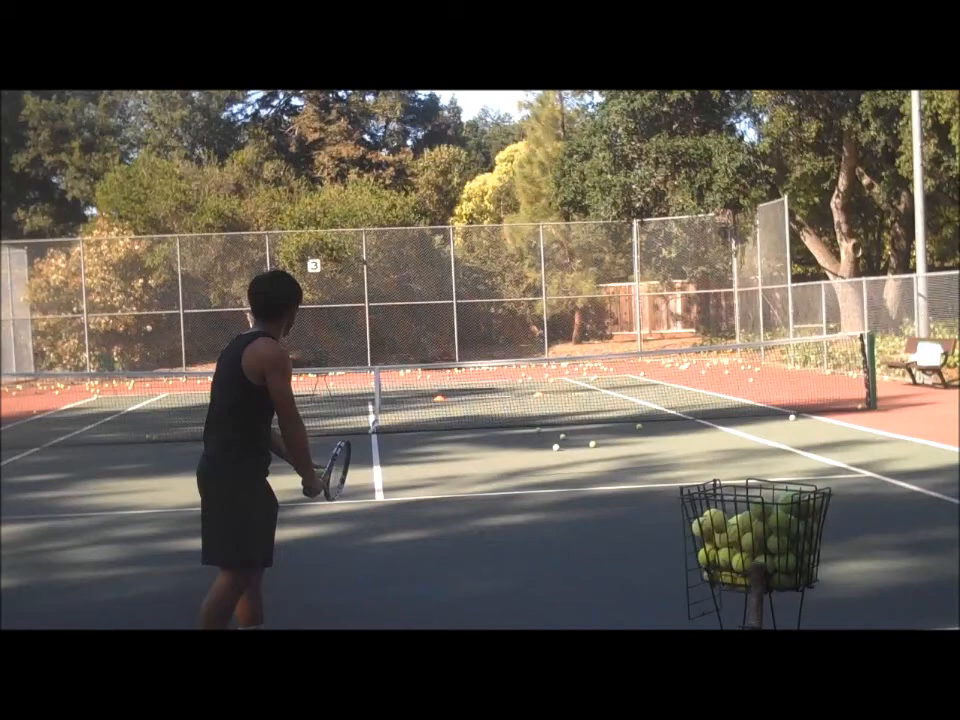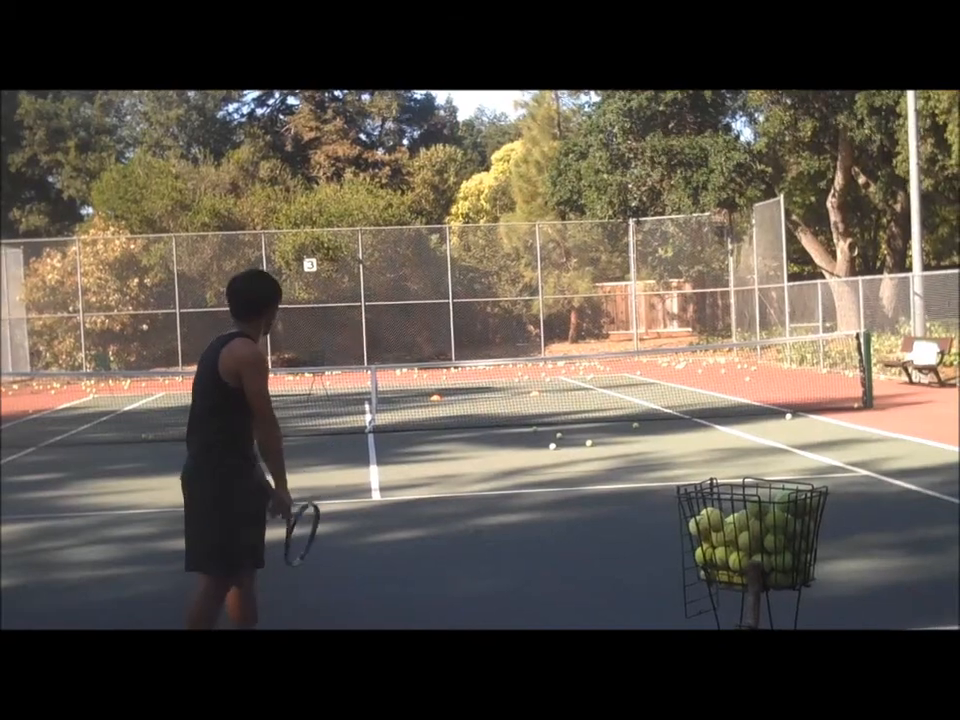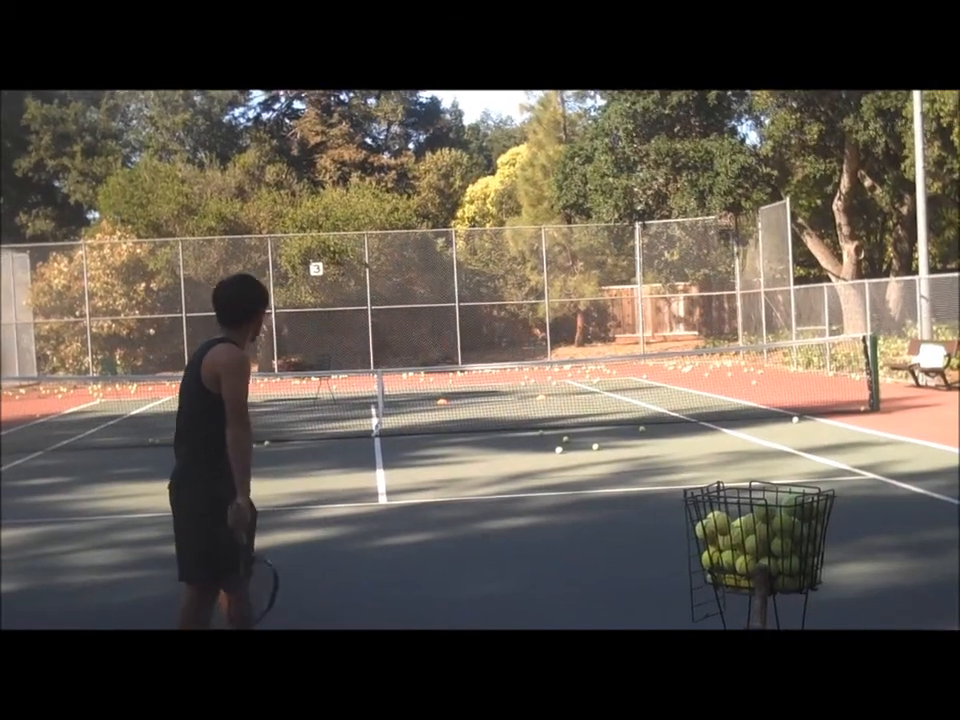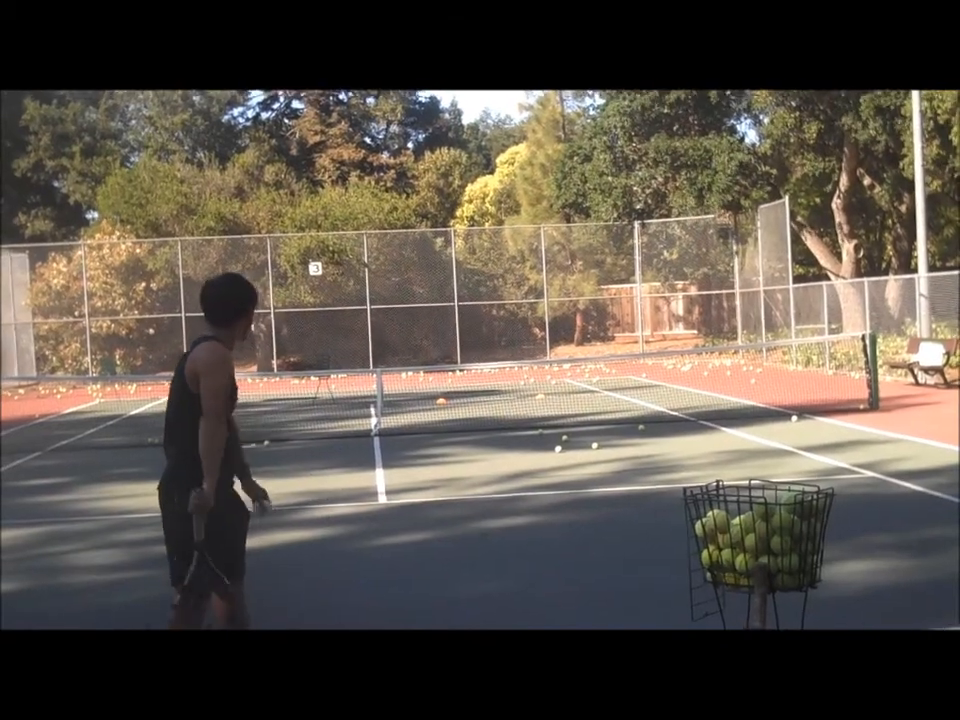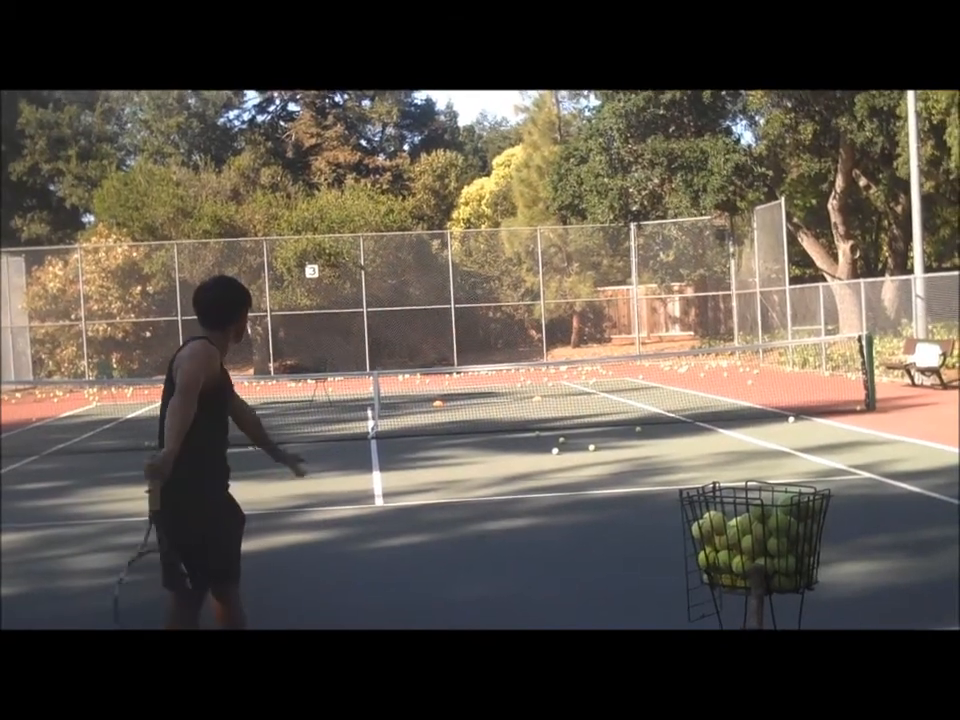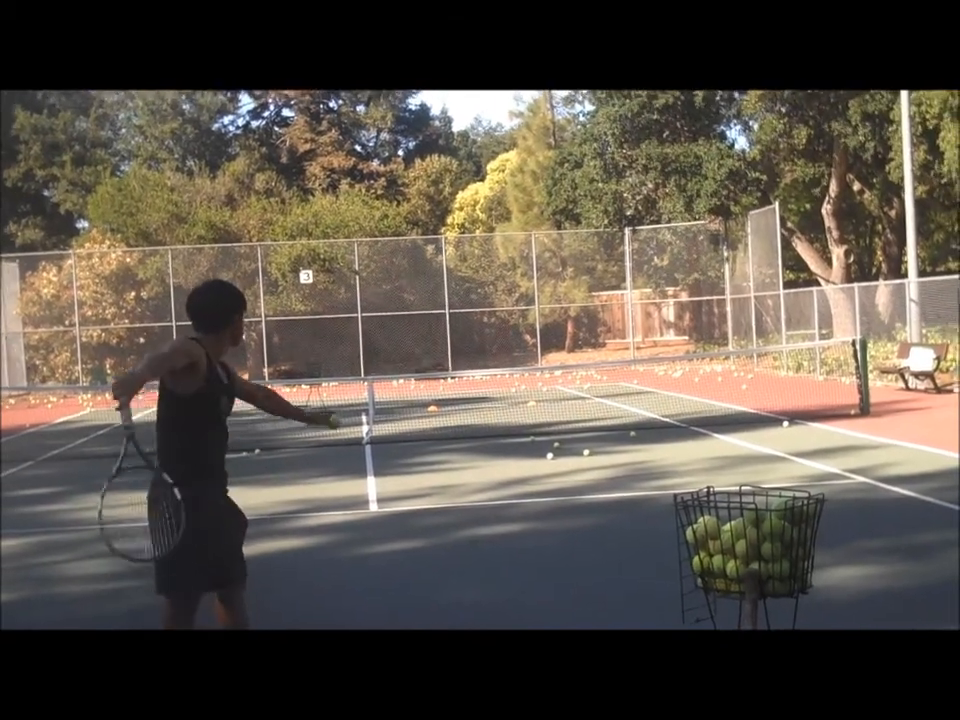
dt=0.3s
person 1, frame 1
left shoulder: (239, 347)
right shoulder: (271, 353)
right elbow: (289, 422)
left wrist: (297, 464)
right wrist: (309, 474)
left hip: (228, 470)
right hip: (234, 476)
left knee: (250, 567)
right knee: (235, 572)
person 1, frame 2
left shoulder: (222, 348)
right shoulder: (248, 354)
right elbow: (265, 425)
left wrist: (261, 481)
right wrist: (280, 487)
left hip: (214, 474)
right hip: (219, 479)
left knee: (242, 570)
right knee: (217, 576)
person 1, frame 3
left shoulder: (211, 353)
right shoulder: (232, 358)
right elbow: (237, 428)
left wrist: (238, 493)
right wrist: (242, 495)
left hip: (209, 485)
right hip: (205, 489)
left knee: (235, 575)
right knee: (205, 585)
person 1, frame 4
left shoulder: (206, 352)
right shoulder: (214, 355)
left elbow: (225, 425)
right elbow: (211, 421)
left wrist: (247, 480)
right wrist: (211, 485)
left hip: (201, 486)
right hip: (195, 491)
left knee: (228, 579)
person 1, frame 5
left shoulder: (213, 361)
right shoulder: (200, 353)
left elbow: (240, 412)
right elbow: (184, 400)
left wrist: (277, 453)
right wrist: (169, 452)
left hip: (207, 490)
right hip: (186, 493)
left knee: (226, 582)
right knee: (189, 592)
person 1, frame 6
left shoulder: (219, 369)
right shoulder: (188, 353)
left elbow: (260, 395)
right elbow: (158, 361)
left wrist: (306, 416)
right wrist: (135, 378)
left hip: (209, 495)
right hip: (182, 498)
left knee: (232, 585)
right knee: (183, 599)
